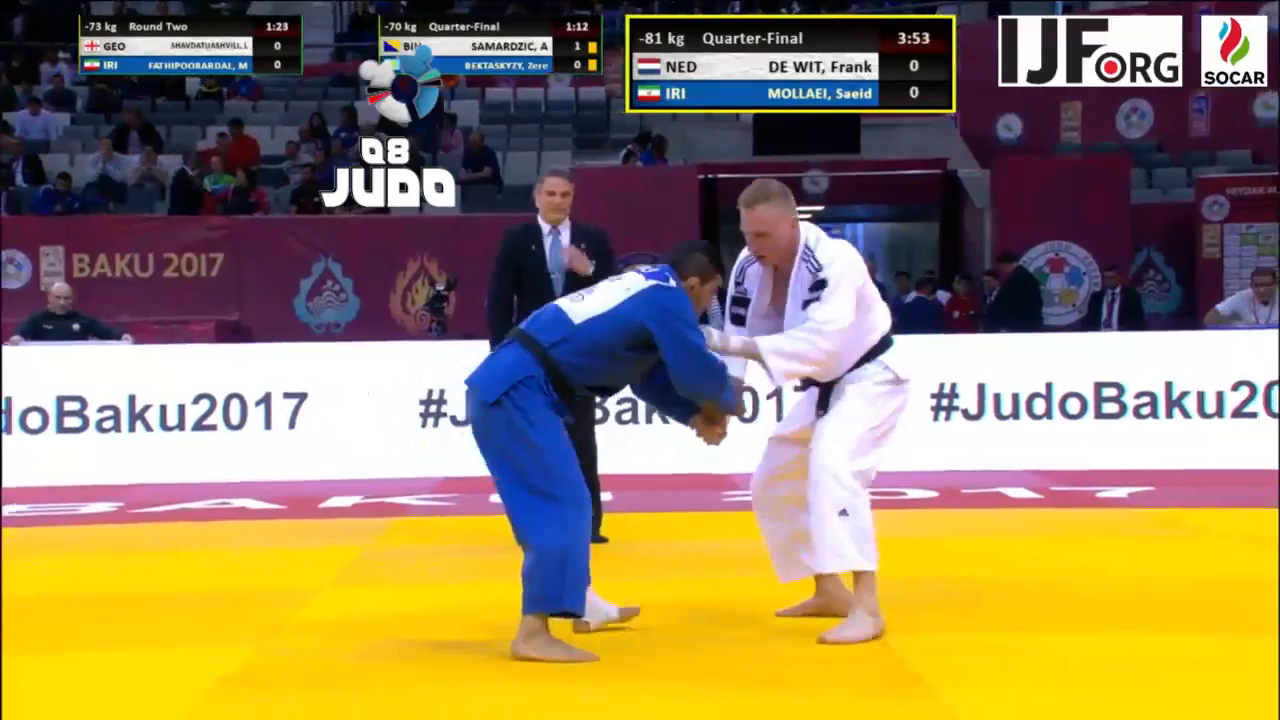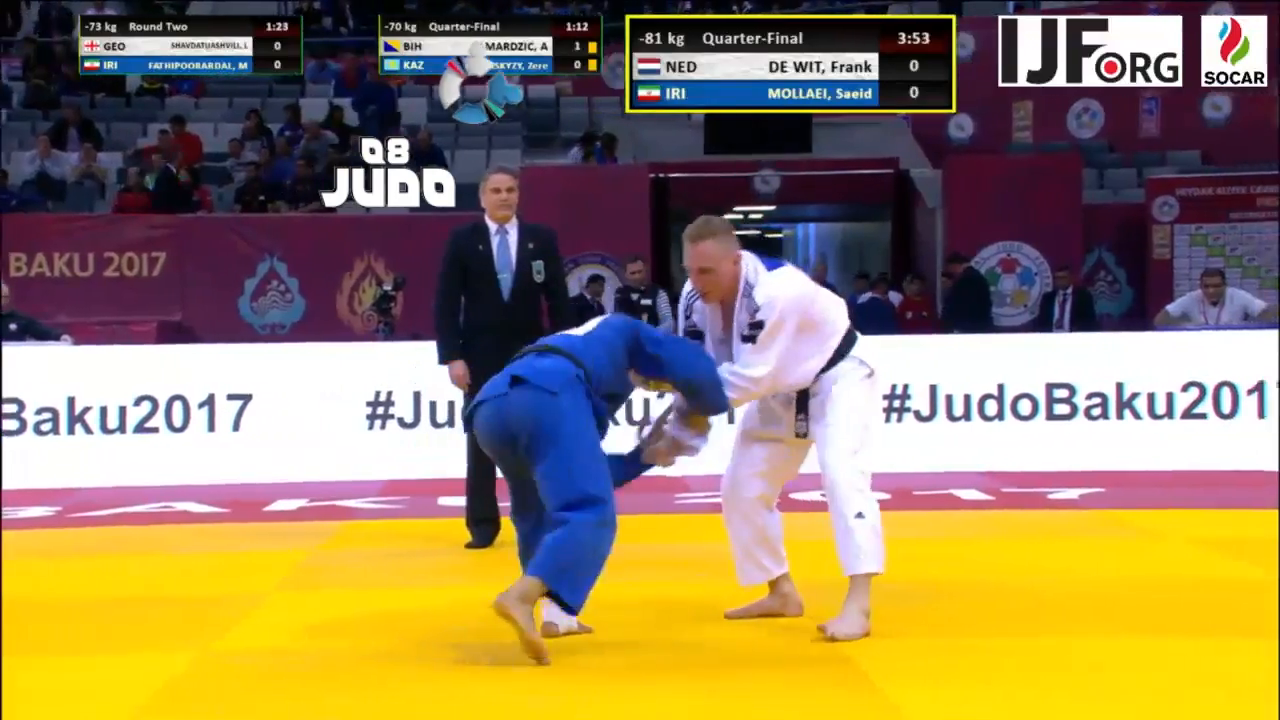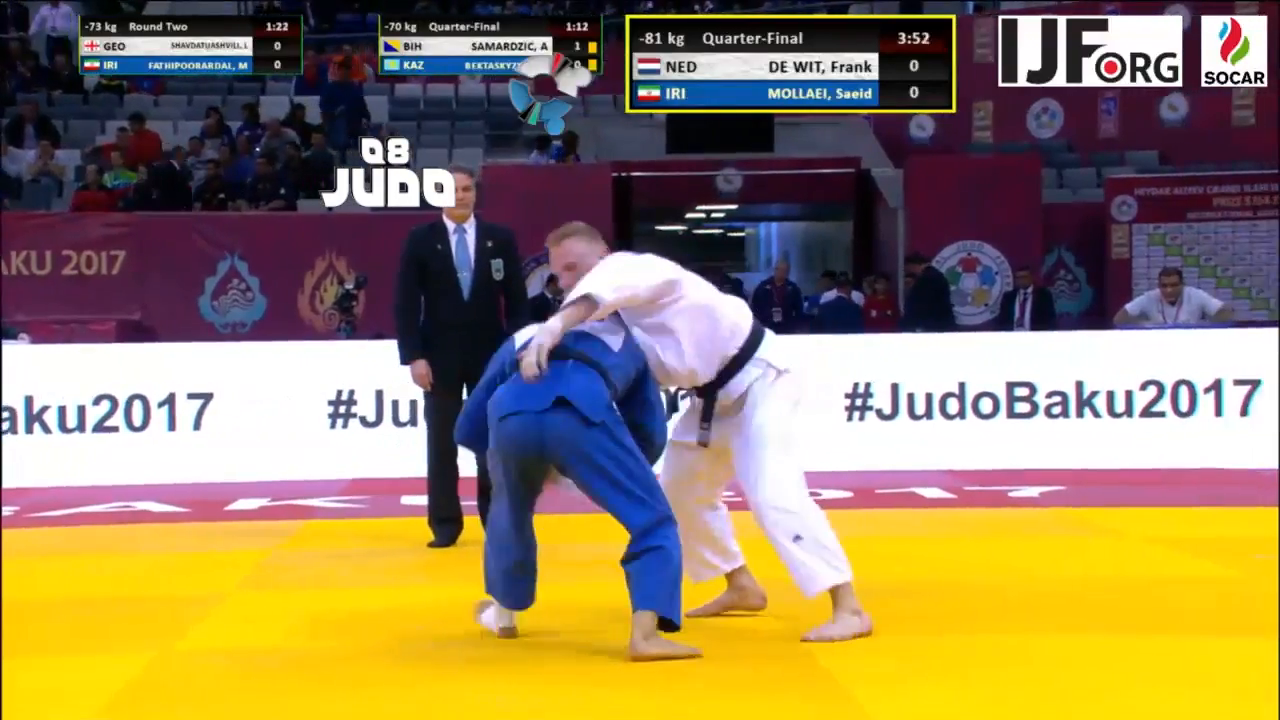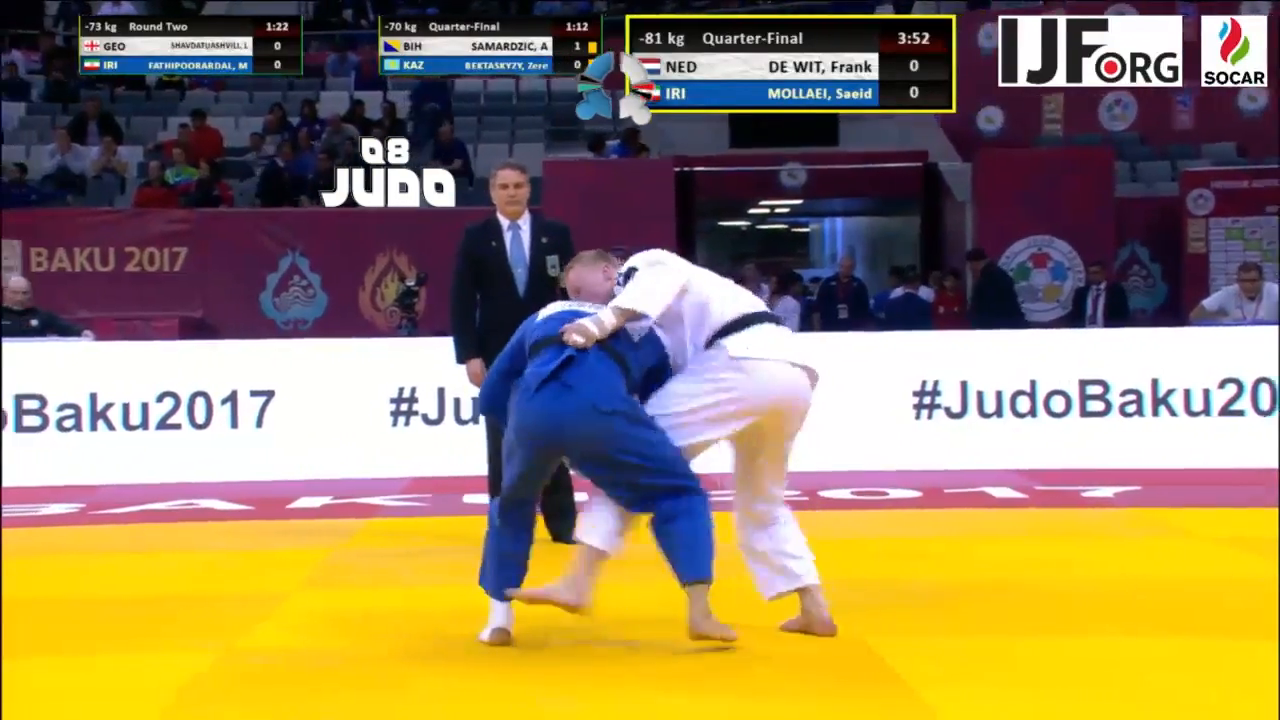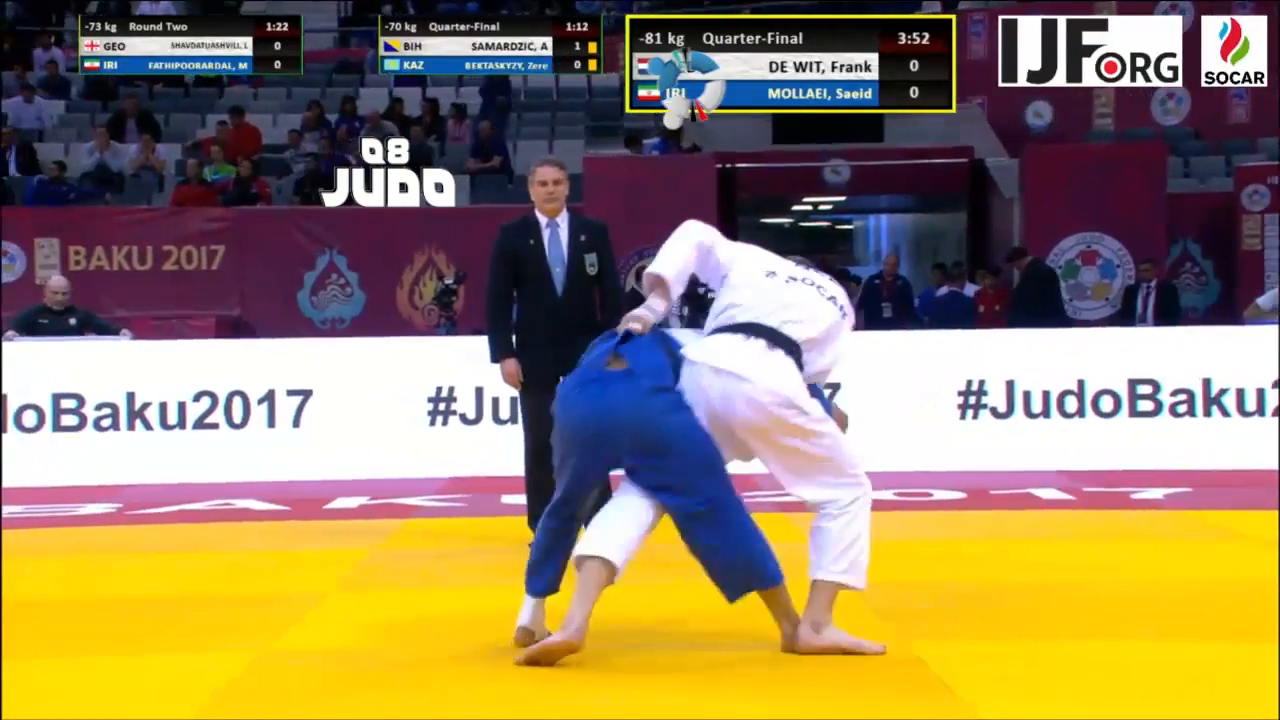
dt=0.4s
person 1, frame 1
left shoulder: (833, 259)
right shoulder: (750, 266)
left elbow: (819, 342)
right elbow: (742, 334)
left wrist: (735, 347)
left hip: (872, 378)
right hip: (828, 385)
left knee: (833, 467)
right knee: (775, 484)
left ankle: (866, 607)
right ankle: (831, 592)
person 1, frame 2
left shoulder: (774, 291)
right shoulder: (695, 299)
left elbow: (751, 377)
left hip: (836, 378)
right hip: (782, 390)
left knee: (842, 472)
right knee: (745, 488)
left ankle: (858, 603)
right ankle: (782, 592)
person 1, frame 3
left shoulder: (624, 270)
right shoulder: (604, 313)
left elbow: (617, 280)
left wrist: (553, 328)
left hip: (758, 376)
right hip: (716, 391)
left knee: (772, 490)
right knee: (682, 489)
left ankle: (848, 607)
right ankle: (742, 586)
person 1, frame 4
left shoulder: (639, 269)
left elbow: (665, 277)
left wrist: (605, 322)
left hip: (743, 363)
right hip: (792, 374)
right knee: (761, 503)
left ankle: (577, 585)
right ankle: (814, 611)
person 1, frame 5
left shoulder: (746, 259)
right shoulder: (837, 304)
left elbow: (693, 238)
right elbow: (814, 367)
left wrist: (654, 304)
left hip: (703, 375)
right hip: (767, 389)
right knee: (846, 495)
right ankle: (818, 624)
person 2, frame 1
left shoulder: (594, 239)
right shoulder: (515, 240)
right elbow: (499, 301)
left wrist: (589, 269)
left knee: (582, 438)
left ankle: (587, 520)
person 2, frame 2
left shoulder: (542, 239)
right shoulder: (462, 241)
left elbow: (558, 299)
right elbow: (446, 303)
right wrist: (452, 356)
right hip: (480, 357)
right knee: (481, 442)
right ankle: (483, 525)
person 2, frame 3
left shoulder: (500, 238)
right shoulder: (420, 240)
left elbow: (516, 299)
right elbow: (406, 303)
right wrist: (413, 356)
left hip: (489, 354)
right hip: (440, 356)
right knee: (442, 441)
right ankle: (445, 524)
person 2, frame 4
left shoulder: (556, 234)
right shoulder: (475, 238)
right elbow: (462, 302)
right wrist: (469, 355)
right hip: (497, 354)
right knee: (500, 440)
left ankle: (561, 520)
person 2, frame 5
left shoulder: (594, 232)
right shoulder: (512, 236)
left elbow: (611, 294)
right elbow: (498, 300)
right wrist: (504, 354)
left hip: (586, 349)
right hip: (534, 352)
right knee: (538, 440)
right ankle: (544, 524)
person 3, frame 1
left shoulder: (640, 289)
right shoulder: (666, 299)
left elbow: (653, 376)
right elbow: (699, 374)
left wrist: (694, 416)
right wrist: (727, 400)
left hip: (507, 386)
right hip: (513, 392)
left knee: (563, 497)
right knee: (560, 503)
left ankle: (587, 608)
right ankle: (531, 634)
person 3, frame 2
right shoulder: (625, 333)
left elbow: (591, 471)
right elbow: (693, 365)
left wrist: (644, 456)
right wrist: (700, 409)
left hip: (488, 408)
right hip: (546, 396)
left knee: (537, 510)
right knee: (591, 513)
right ankle: (520, 596)
person 3, frame 3
left shoulder: (519, 342)
right shoulder: (622, 340)
left elbow: (467, 430)
right elbow: (651, 434)
right wrist: (613, 476)
left hip: (513, 412)
right hip: (581, 414)
left knee: (511, 513)
right knee: (653, 521)
left ankle: (503, 613)
right ankle: (645, 634)
person 3, frame 4
left shoulder: (541, 319)
right shoulder: (643, 332)
left elbow: (491, 399)
left hip: (534, 404)
right hip: (599, 405)
left knee: (513, 506)
right knee: (682, 495)
left ankle: (499, 620)
right ankle: (701, 614)
person 3, frame 5
left shoulder: (609, 345)
left hip: (584, 399)
right hip: (644, 402)
left knee: (567, 509)
right knee: (716, 512)
left ankle: (529, 622)
right ankle: (792, 627)
